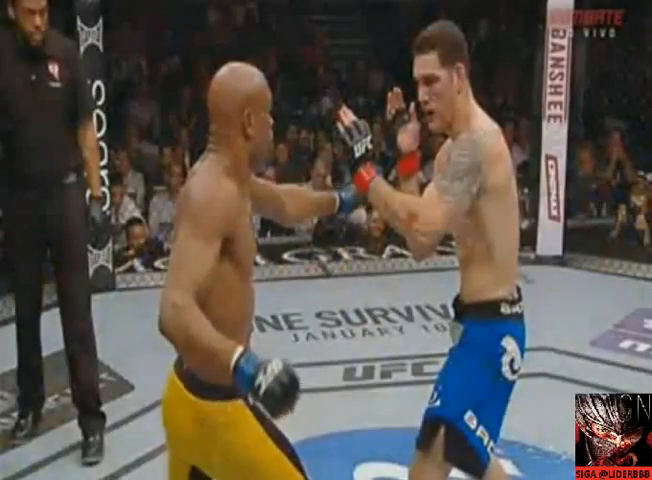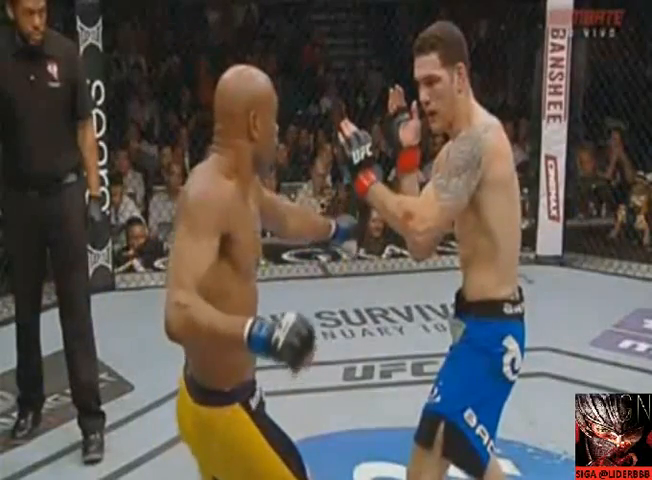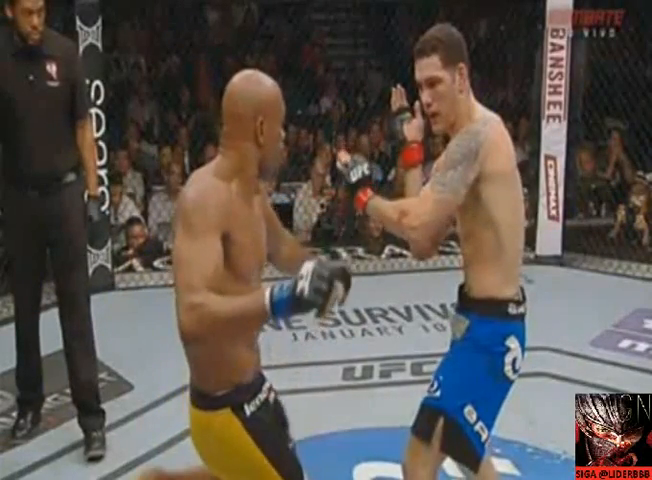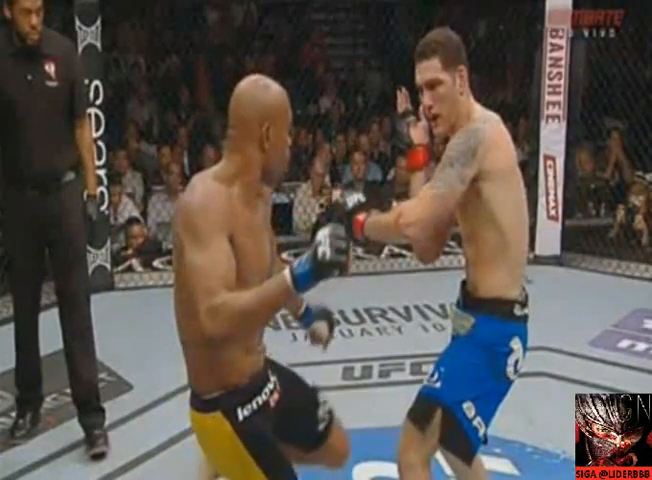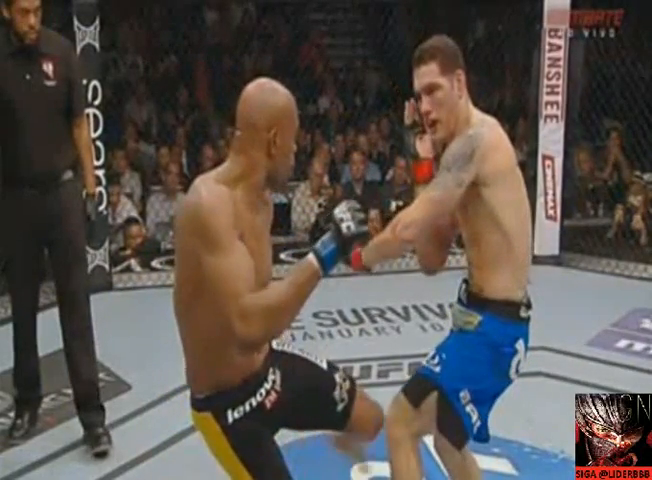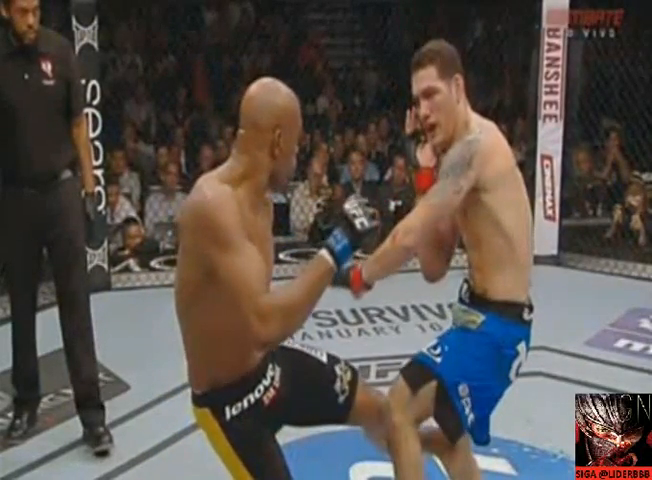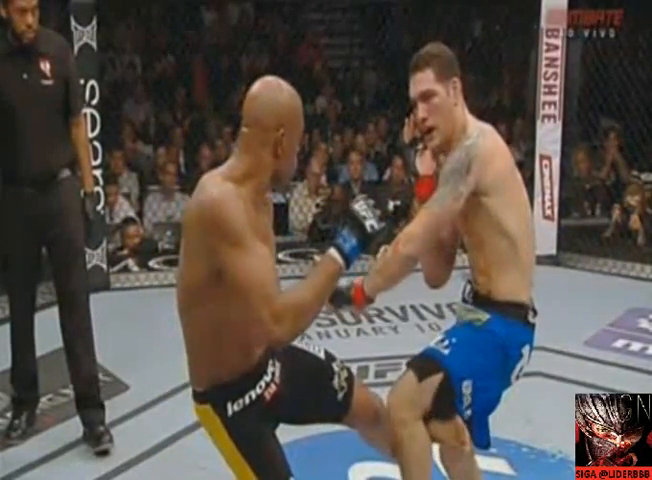
dt=0.7s
person 1, frame 1
left shoulder: (66, 52)
left elbow: (85, 127)
left wrist: (95, 192)
left hip: (65, 192)
left knee: (77, 308)
left ankle: (91, 417)
person 1, frame 2
left shoulder: (66, 53)
left elbow: (84, 127)
left wrist: (94, 192)
left hip: (65, 192)
left knee: (76, 307)
left ankle: (91, 415)
person 1, frame 3
left shoulder: (65, 52)
left elbow: (82, 126)
left wrist: (93, 191)
left hip: (64, 191)
left knee: (75, 305)
left ankle: (91, 414)
person 1, frame 4
left shoulder: (63, 52)
left elbow: (81, 124)
left wrist: (92, 189)
left hip: (64, 191)
left knee: (75, 303)
left ankle: (91, 414)
person 1, frame 5
left shoulder: (61, 50)
left elbow: (79, 122)
left wrist: (90, 186)
left hip: (62, 190)
left knee: (75, 301)
left ankle: (91, 411)
person 1, frame 6
left shoulder: (59, 50)
left elbow: (77, 123)
left wrist: (89, 186)
left hip: (61, 189)
left knee: (75, 302)
left ankle: (91, 410)
person 1, frame 7
left shoulder: (58, 49)
left elbow: (76, 122)
left wrist: (88, 185)
left hip: (60, 189)
left knee: (75, 301)
left ankle: (91, 409)
person 2, frame 1
left shoulder: (477, 142)
right shoulder: (453, 148)
left elbow: (424, 228)
right elbow: (421, 244)
left wrist: (364, 168)
right wrist: (407, 158)
left hip: (490, 328)
right hip: (485, 322)
person 2, frame 2
left shoulder: (478, 138)
right shoulder: (455, 148)
left elbow: (421, 226)
right elbow: (421, 246)
left wrist: (364, 174)
right wrist: (407, 155)
left hip: (489, 327)
right hip: (484, 321)
person 2, frame 3
left shoulder: (477, 135)
right shoulder: (458, 148)
left elbow: (415, 222)
right elbow: (424, 245)
left wrist: (362, 193)
right wrist: (411, 152)
left hip: (489, 327)
right hip: (485, 320)
person 2, frame 4
left shoulder: (477, 135)
right shoulder: (466, 145)
left elbow: (411, 223)
right elbow: (428, 249)
left wrist: (360, 220)
right wrist: (418, 156)
left hip: (491, 326)
right hip: (485, 317)
right knee: (453, 442)
person 2, frame 5
left shoulder: (476, 139)
right shoulder: (465, 150)
left elbow: (408, 228)
right elbow: (431, 259)
left wrist: (361, 256)
left hip: (493, 325)
right hip: (487, 316)
left knee: (400, 427)
right knee: (449, 442)
person 2, frame 6
left shoulder: (475, 144)
right shoulder: (460, 157)
left elbow: (409, 236)
right elbow: (433, 268)
left wrist: (360, 275)
left hip: (495, 324)
right hip: (488, 317)
left knee: (398, 410)
right knee: (452, 444)
person 2, frame 7
left shoulder: (474, 147)
right shoulder: (459, 161)
left elbow: (411, 245)
right elbow: (436, 275)
left wrist: (360, 292)
left hip: (500, 324)
right hip: (489, 317)
left knee: (402, 406)
person 3, frame 1
left shoulder: (230, 178)
right shoulder: (212, 193)
left elbow: (284, 204)
right elbow: (174, 312)
left wrist: (340, 201)
right wrist: (245, 366)
right hip: (215, 406)
person 3, frame 2
left shoulder: (243, 183)
right shoulder: (207, 193)
left elbow: (284, 218)
right elbow: (179, 313)
left wrist: (334, 228)
right wrist: (258, 335)
left hip: (223, 395)
right hip: (220, 406)
person 3, frame 3
left shoulder: (252, 189)
right shoulder: (204, 197)
right elbow: (192, 316)
left wrist: (319, 269)
right wrist: (278, 300)
left hip: (250, 386)
right hip: (225, 406)
person 3, frame 4
left shoulder: (259, 194)
right shoulder: (204, 202)
right elbow: (214, 320)
left wrist: (304, 311)
right wrist: (302, 274)
left hip: (263, 375)
right hip: (225, 403)
person 3, frame 5
left shoulder: (260, 197)
right shoulder: (209, 205)
right elbow: (247, 324)
right wrist: (324, 254)
left hip: (269, 364)
right hip: (227, 400)
left knee: (369, 421)
left ankle: (341, 439)
person 3, frame 6
left shoulder: (259, 198)
right shoulder: (213, 204)
right elbow: (265, 324)
right wrist: (336, 251)
left hip: (269, 363)
right hip: (228, 397)
left knee: (375, 408)
person 3, frame 7
left shoulder: (258, 195)
right shoulder: (219, 203)
right elbow: (277, 324)
right wrist: (344, 249)
left hip: (269, 360)
right hip: (228, 393)
left knee: (370, 411)
